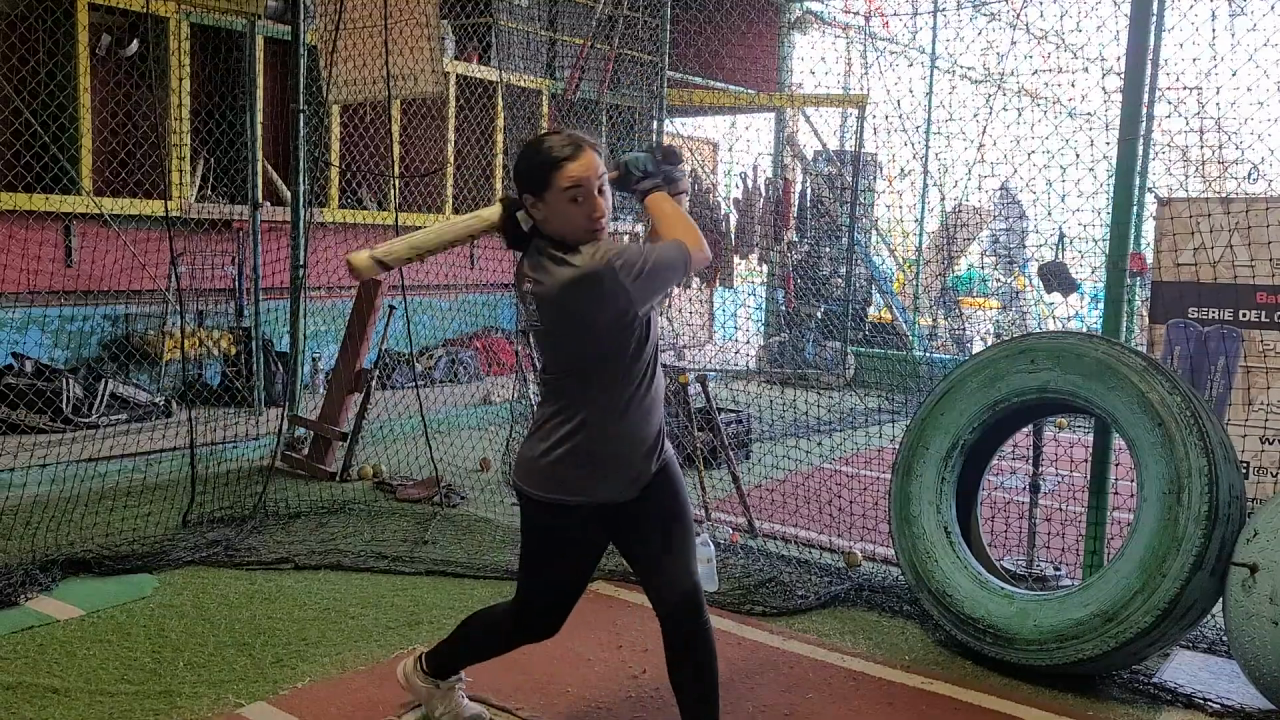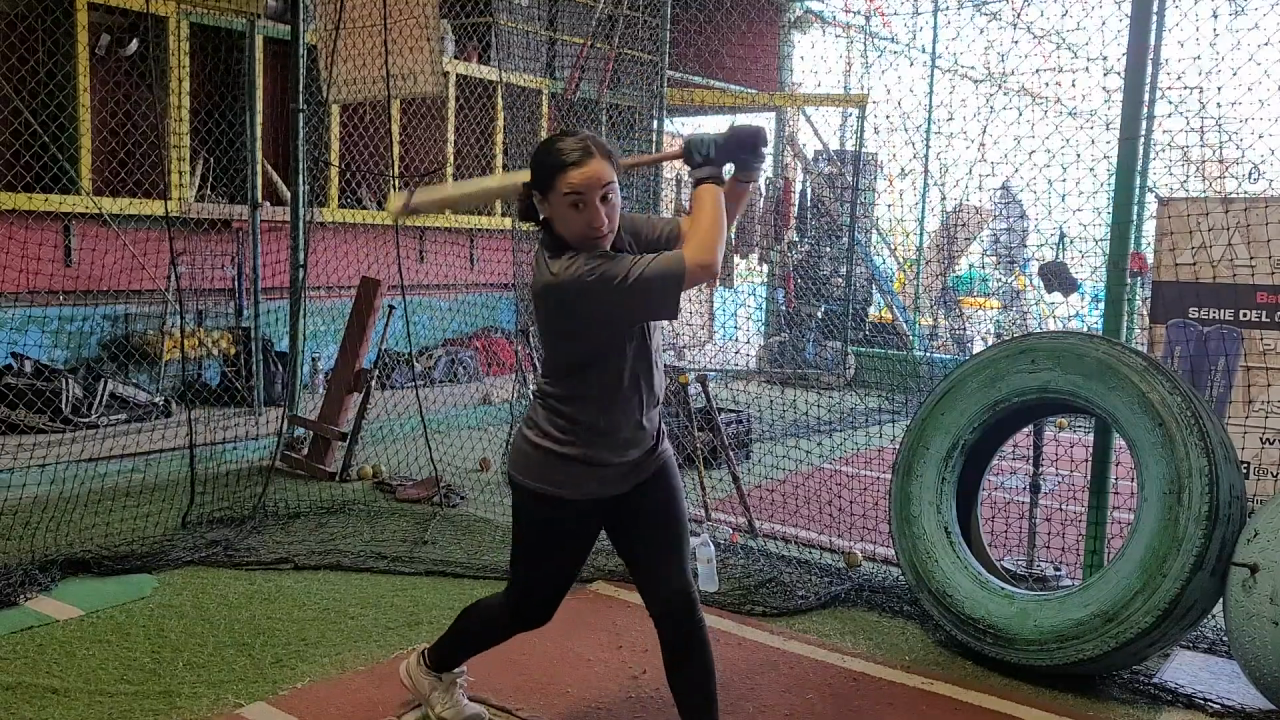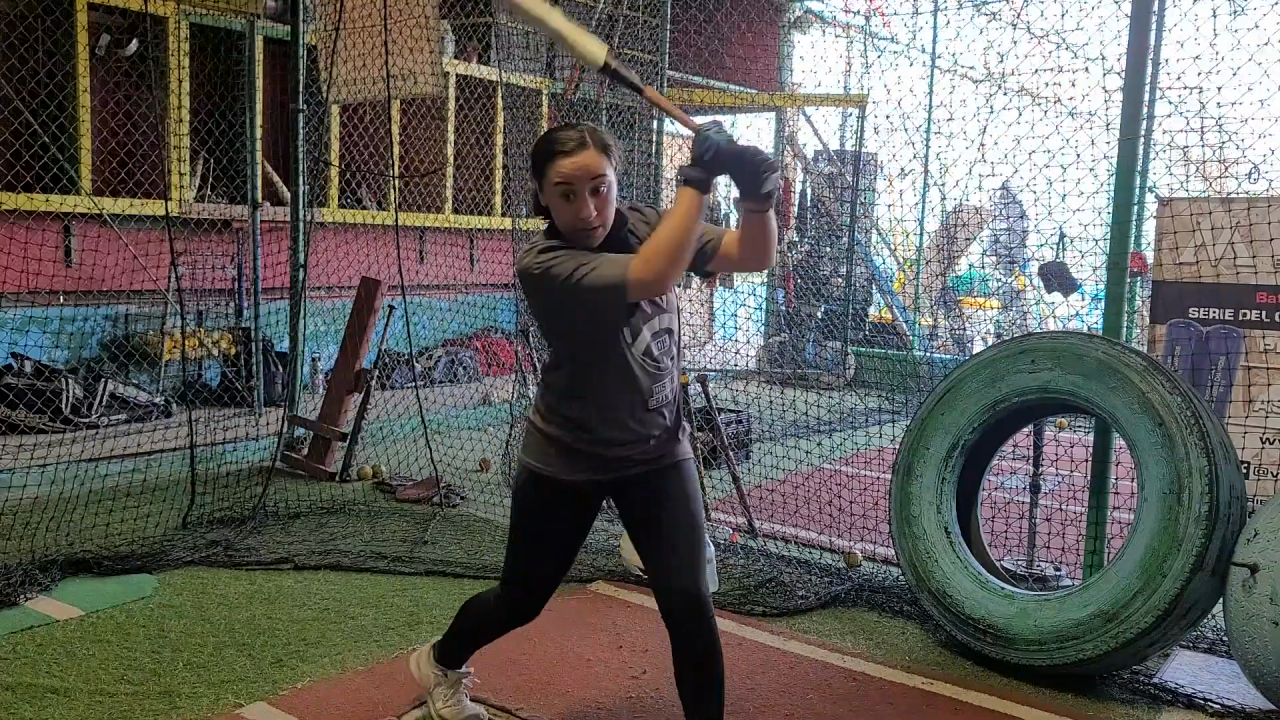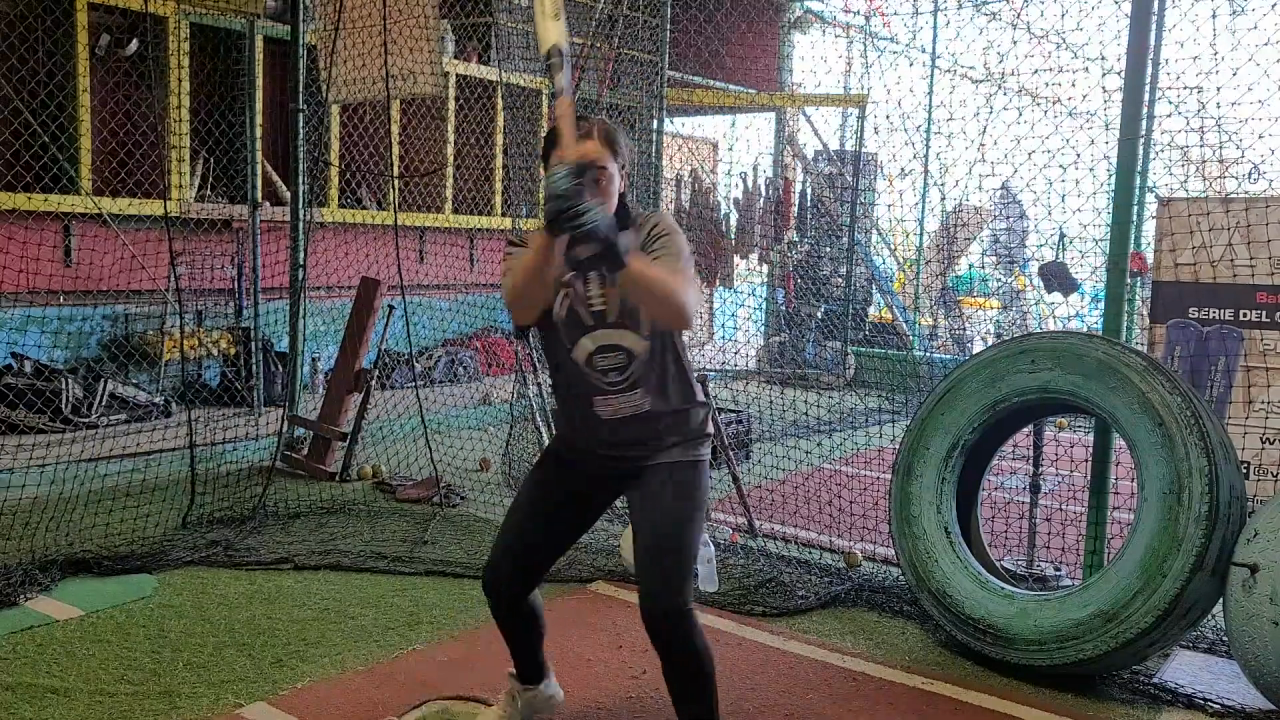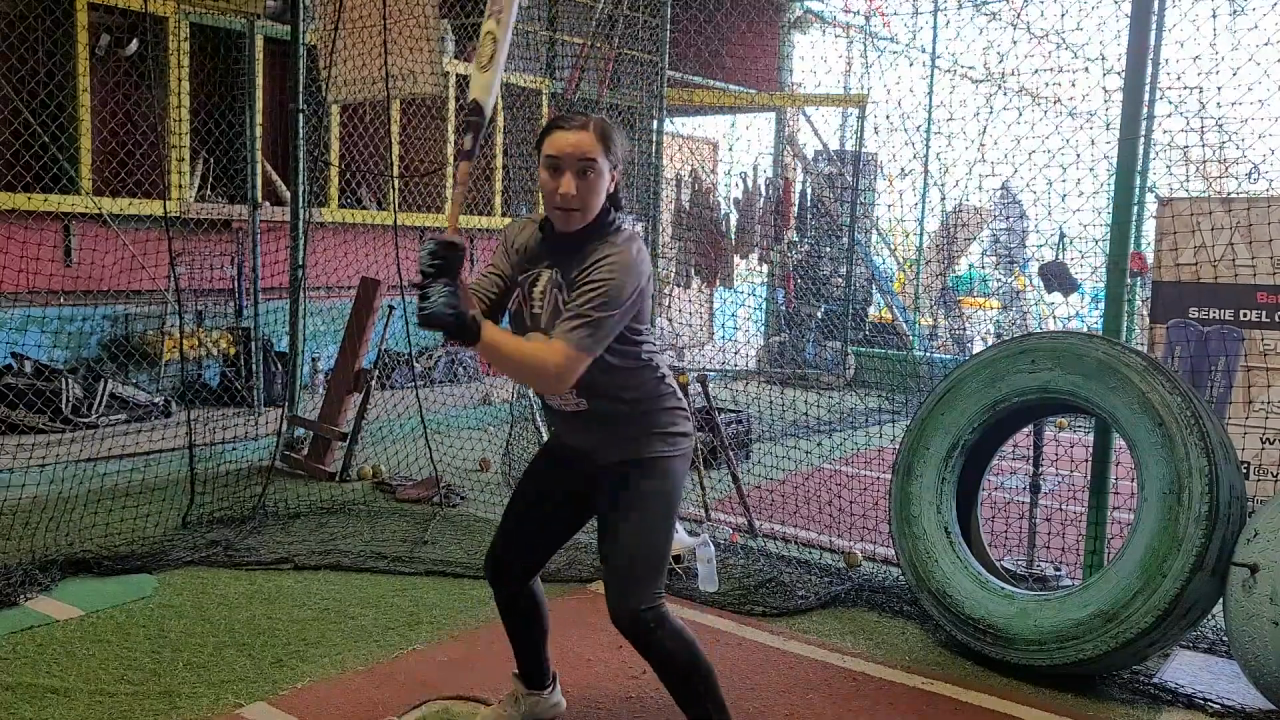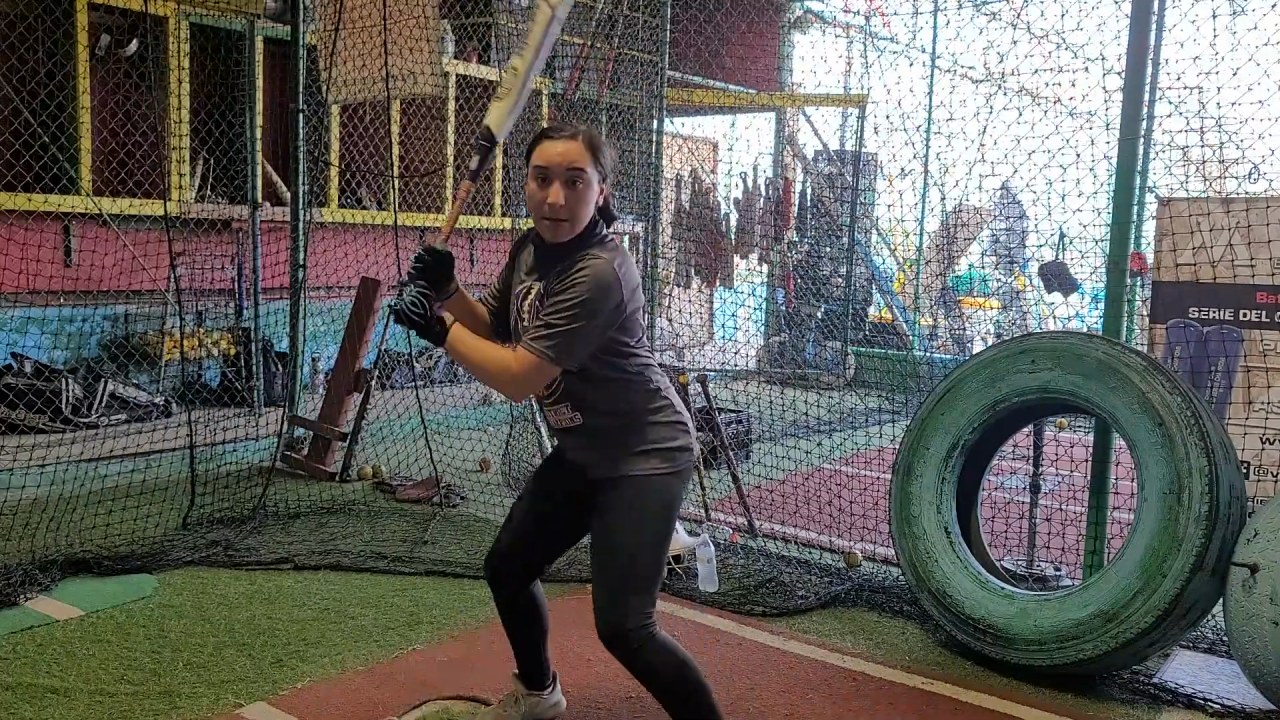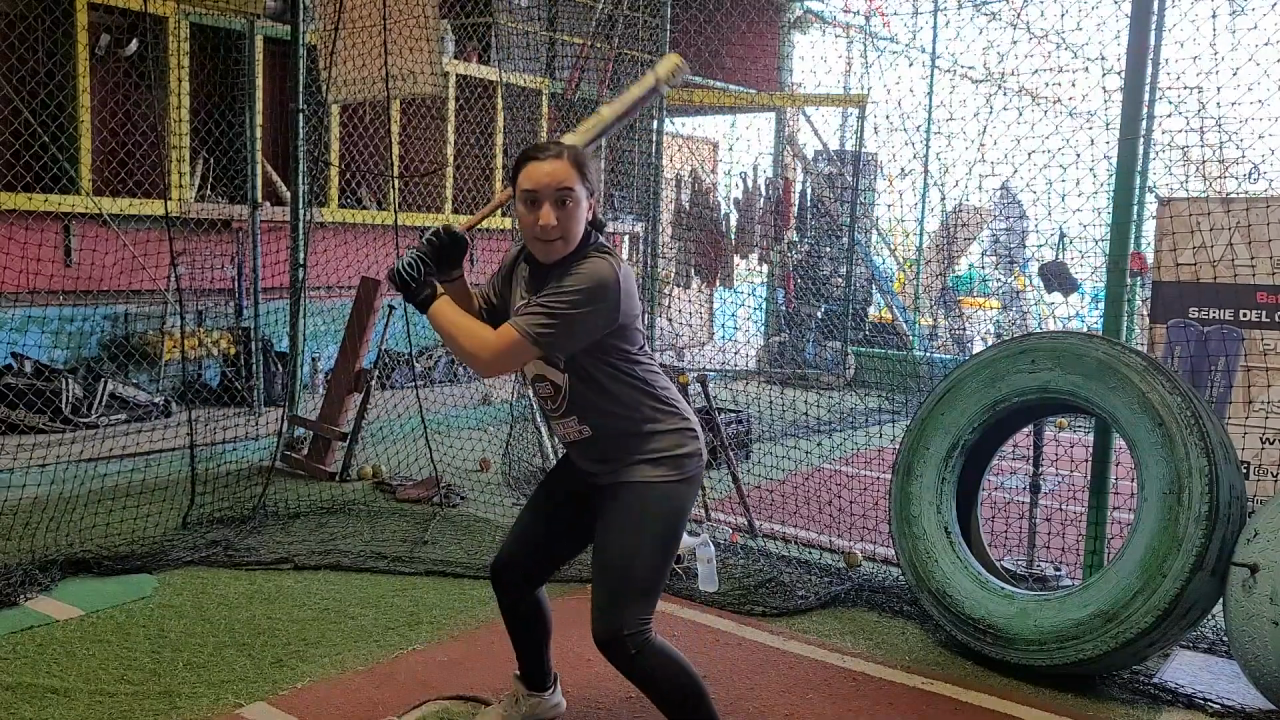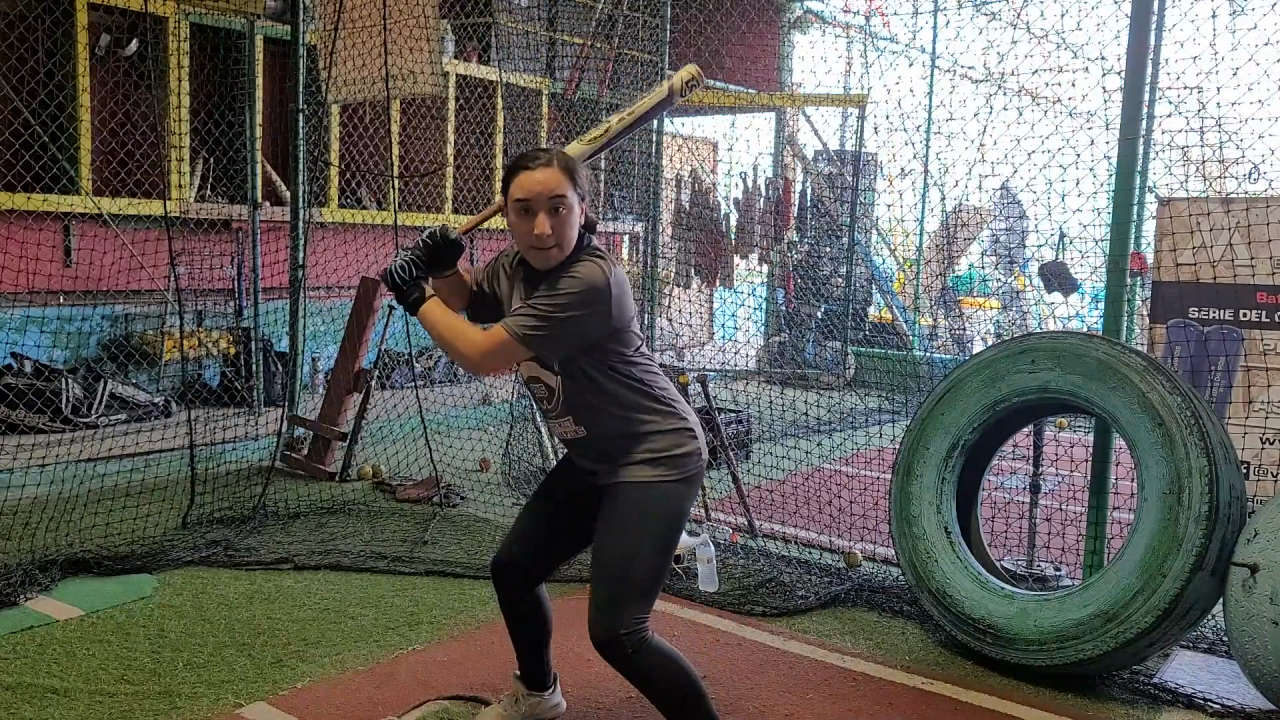
dt=0.2s
person 1, frame 1
left shoulder: (556, 254)
right shoulder: (590, 271)
left elbow: (653, 262)
right elbow: (691, 252)
left wrist: (645, 186)
right wrist: (654, 187)
left hip: (642, 458)
right hip: (569, 480)
left knee: (683, 605)
right knee: (536, 618)
right ankle: (429, 670)
person 1, frame 2
left shoulder: (618, 231)
right shoulder: (564, 277)
left elbow: (700, 241)
right elbow: (701, 265)
left wrist: (742, 173)
right wrist: (709, 175)
left hip: (638, 455)
right hip: (561, 473)
left knee: (676, 603)
right knee: (529, 607)
right ankle: (431, 665)
person 1, frame 3
left shoulder: (643, 222)
right shoulder: (541, 262)
left elbow: (751, 257)
right elbow: (649, 278)
left wrist: (758, 195)
right wrist: (696, 180)
left hip: (654, 447)
right hip: (564, 456)
left knee: (686, 600)
right knee: (523, 597)
right ankle: (440, 664)
person 1, frame 4
left shoulder: (655, 233)
right shoulder: (536, 245)
left elbow: (682, 311)
right elbow: (522, 309)
left wrist: (617, 245)
right wrist: (555, 224)
left hip: (667, 445)
right hip: (581, 446)
left knee: (665, 608)
right knee: (506, 576)
person 1, frame 5
left shoulder: (619, 259)
right shoulder: (526, 237)
left elbow: (555, 373)
right elbow: (483, 317)
left wrist: (466, 328)
right wrist: (448, 281)
left hip: (644, 445)
right hip: (576, 443)
left knee: (636, 610)
right knee: (506, 566)
person 1, frame 6
left shoulder: (601, 273)
right shoulder: (528, 248)
left elbow: (513, 377)
right elbow: (493, 329)
left wrist: (437, 324)
right wrist: (444, 288)
left hip: (645, 456)
right hip: (581, 453)
left knee: (623, 628)
right knee: (507, 569)
person 1, frame 7
left shoulder: (598, 277)
right shoulder: (522, 262)
left elbow: (489, 355)
right elbow: (482, 319)
left wrist: (424, 294)
right wrist: (449, 271)
left hip: (654, 462)
right hip: (590, 460)
left knee: (620, 634)
right knee: (511, 573)
person 1, frame 8
left shoulder: (590, 282)
right shoulder: (519, 263)
left elbow: (478, 356)
right elbow: (471, 302)
left wrist: (414, 293)
right wrist: (439, 269)
left hip: (656, 460)
right hip: (593, 459)
left knee: (615, 633)
right knee: (512, 571)
